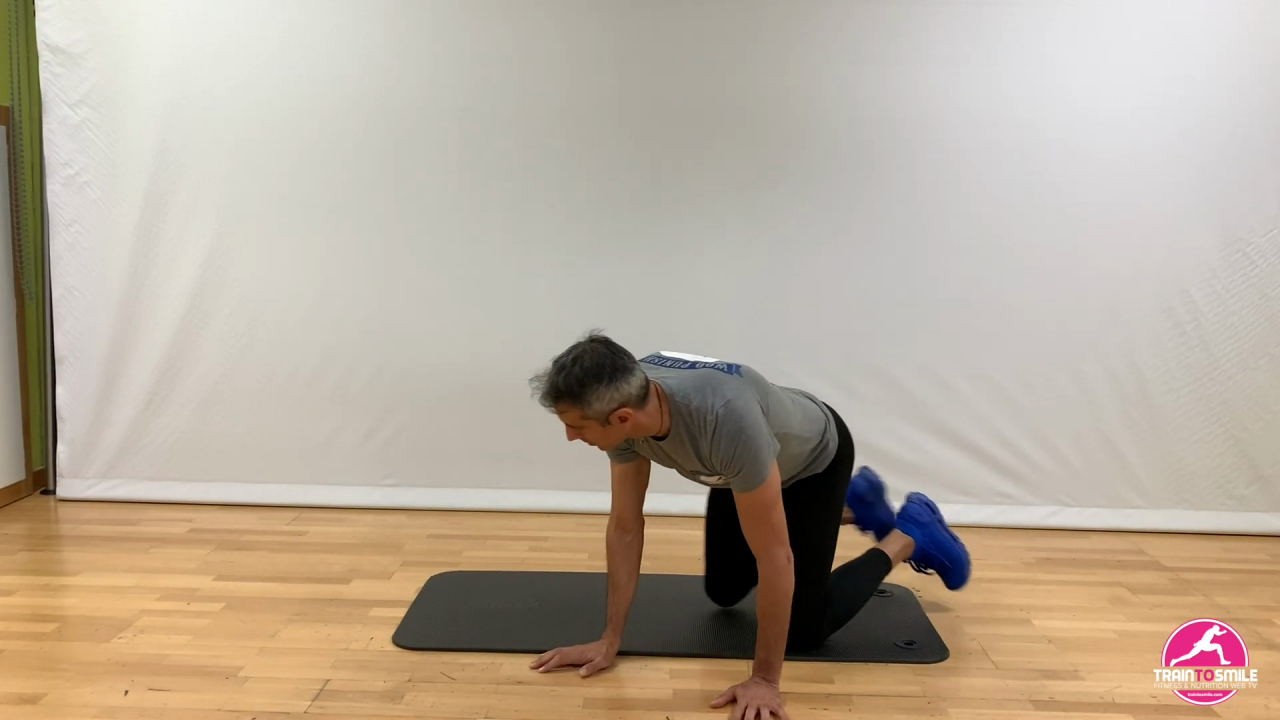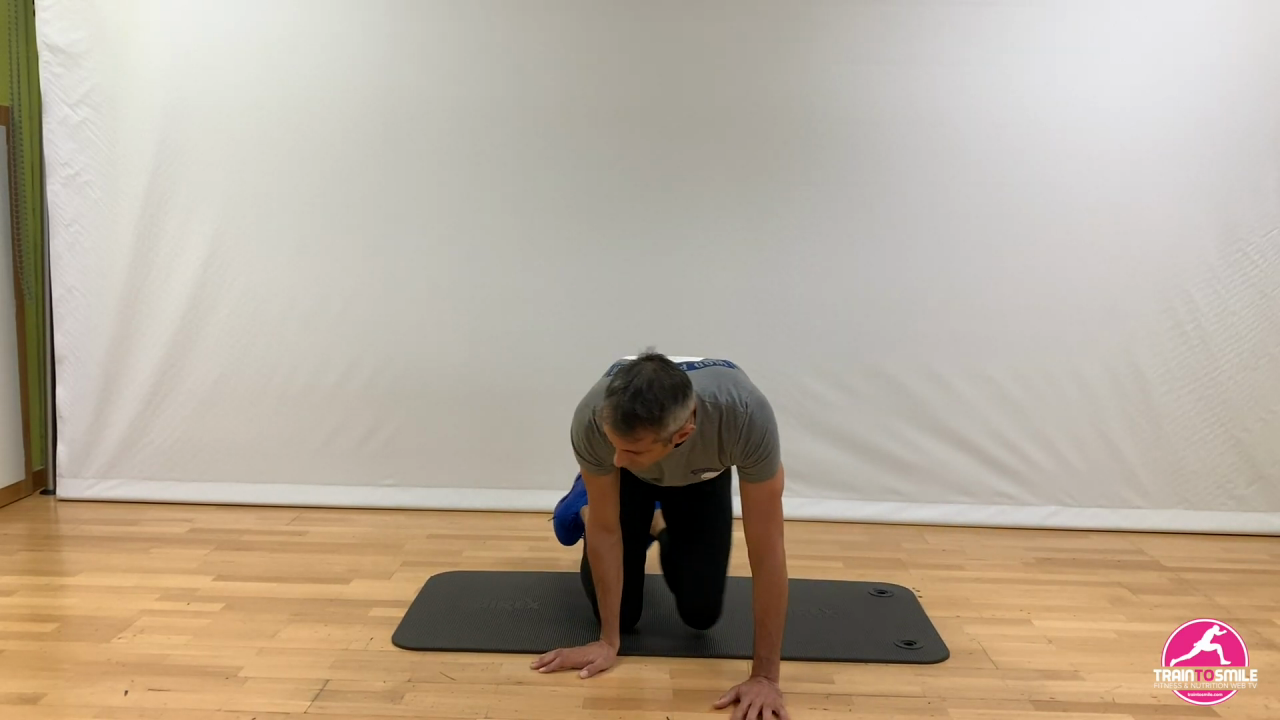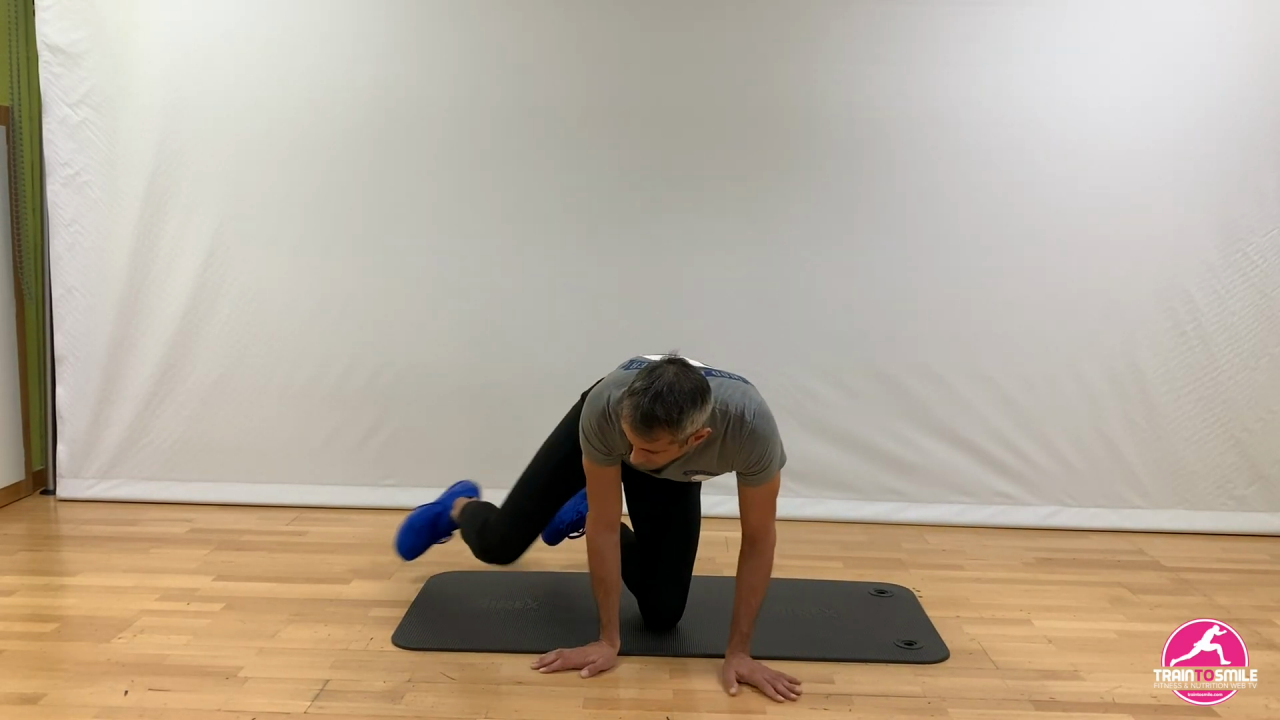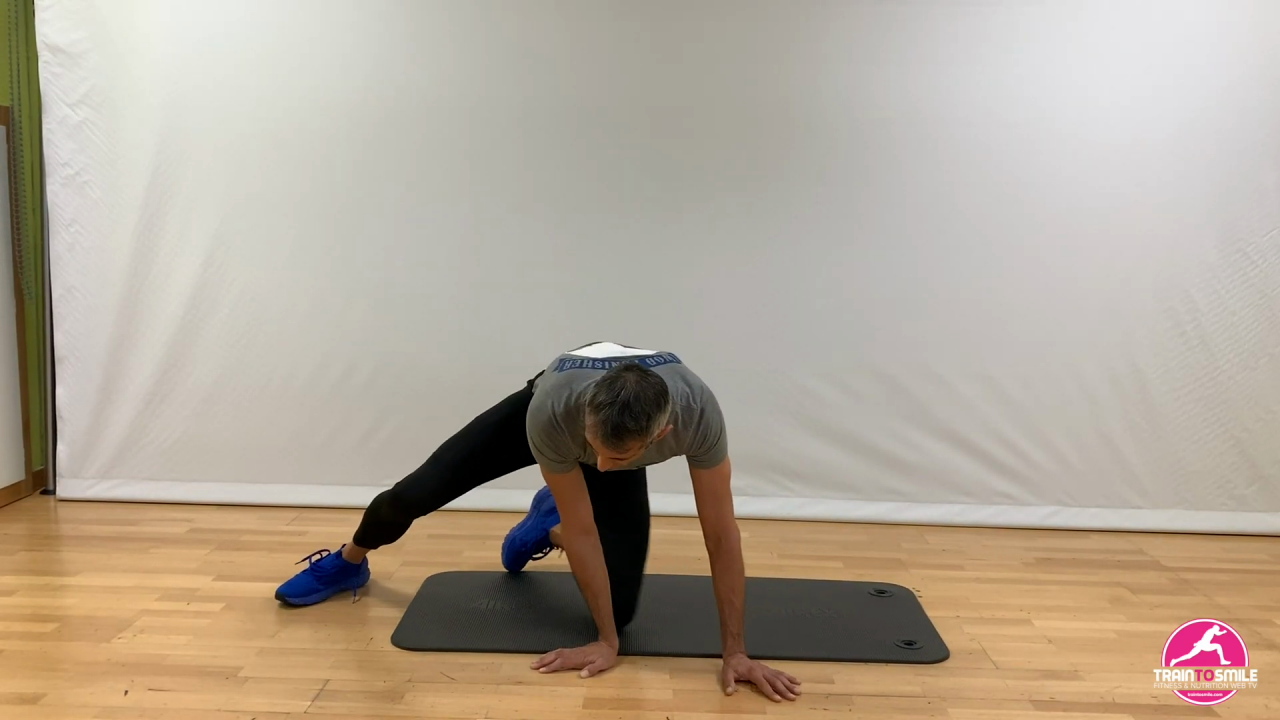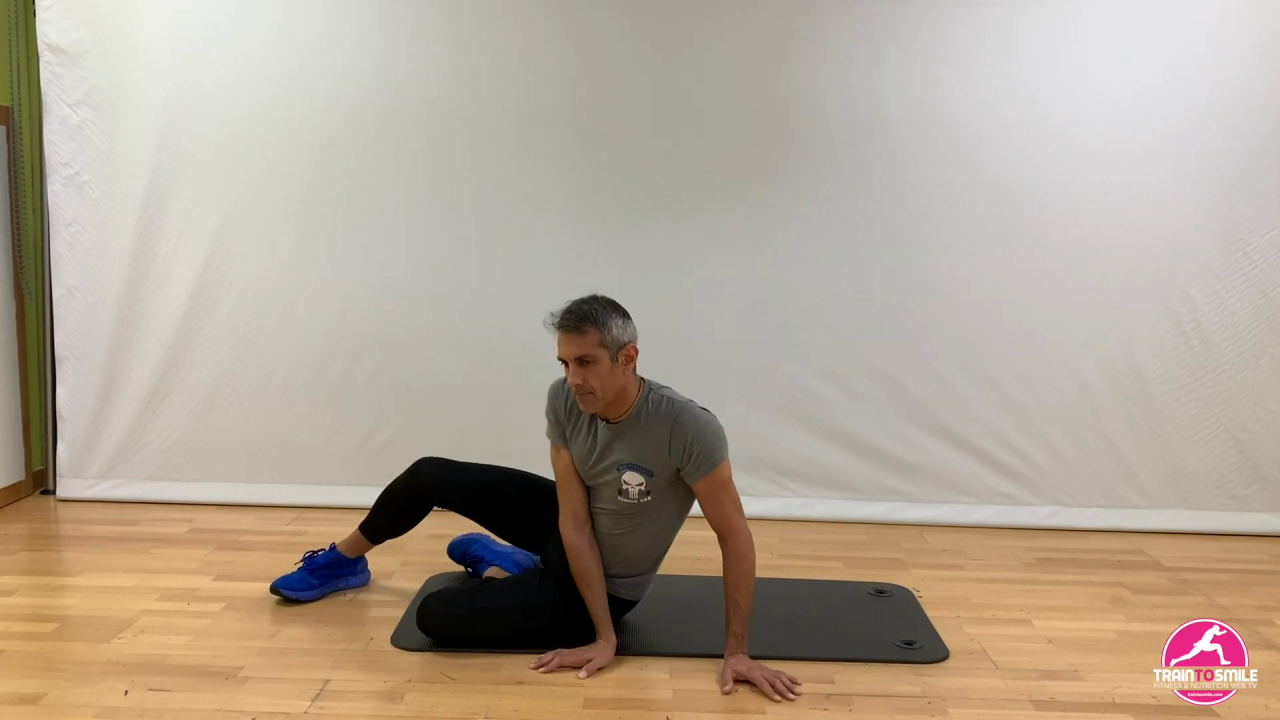
dt=0.5s
person 1, frame 1
left shoulder: (725, 419)
right shoulder: (621, 403)
left elbow: (775, 558)
right elbow: (624, 525)
left wrist: (765, 680)
right wrist: (609, 640)
left hip: (814, 460)
right hip: (746, 464)
left knee: (803, 627)
right knee: (724, 590)
left ankle: (908, 540)
right ankle: (854, 505)
person 1, frame 2
left shoulder: (747, 415)
right shoulder: (595, 419)
left elbow: (767, 550)
right elbow: (605, 528)
left wrist: (765, 676)
right wrist: (608, 641)
left hip: (698, 477)
left knee: (701, 612)
right knee: (619, 612)
left ankle: (656, 524)
right ankle: (582, 506)
person 1, frame 3
left shoulder: (752, 429)
right shoulder: (607, 407)
left elbow: (758, 539)
right elbow: (603, 526)
left wrist: (738, 653)
right wrist: (607, 641)
right hip: (614, 424)
left knee: (662, 613)
right knee: (499, 543)
left ankle: (585, 512)
right ankle: (460, 508)
person 1, frame 4
left shoulder: (696, 413)
right shoulder: (550, 411)
left elbow: (721, 535)
right elbow: (582, 531)
left wrist: (734, 652)
right wrist: (605, 642)
right hip: (536, 409)
left knee: (621, 609)
right knee: (413, 496)
left ankle: (552, 527)
right ankle: (347, 564)
person 1, frame 5
left shoulder: (687, 426)
right shoulder: (562, 400)
left elbow: (735, 538)
right elbow: (574, 521)
left wrist: (737, 652)
right wrist: (603, 639)
left hip: (606, 582)
right hip: (560, 522)
right knee: (427, 477)
left ankle: (501, 570)
right ankle: (344, 561)
